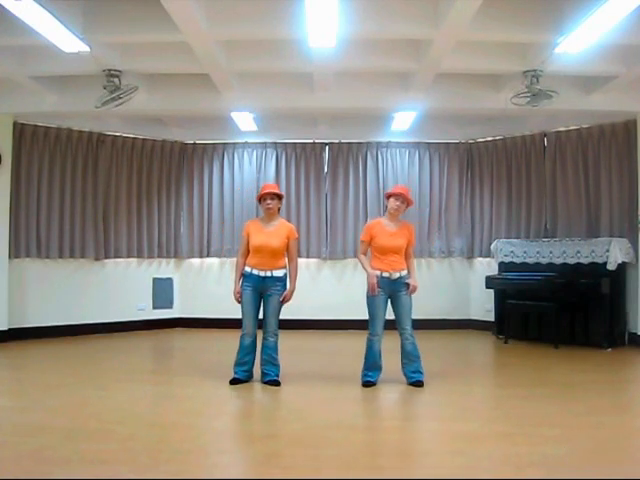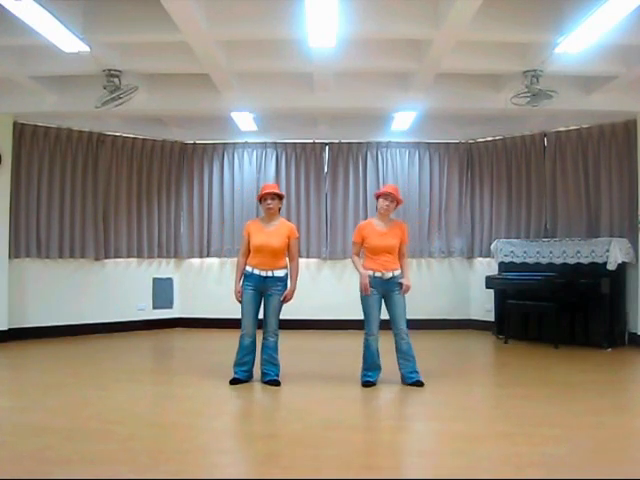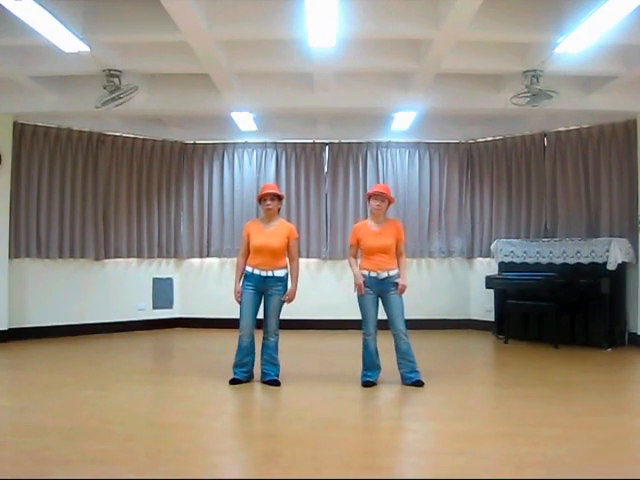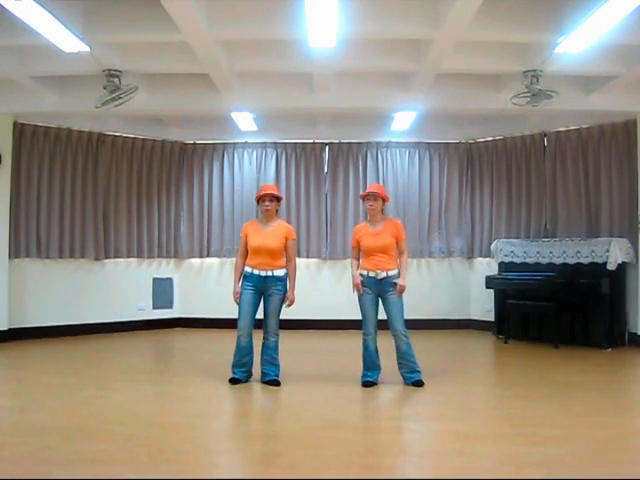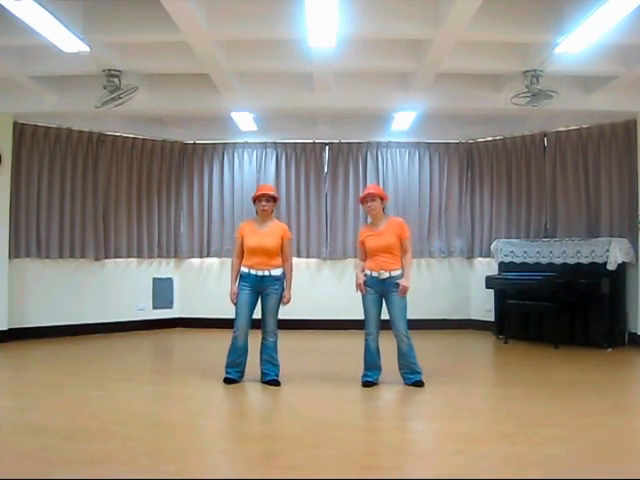
dt=0.2s
person 1, frame 1
left shoulder: (408, 228)
right shoulder: (372, 226)
left elbow: (409, 257)
right elbow: (361, 254)
left wrist: (413, 277)
right wrist: (370, 272)
left hip: (401, 281)
right hip: (379, 281)
left knee: (406, 330)
right knee: (376, 331)
left ankle: (413, 374)
right ankle: (370, 374)
person 1, frame 2
left shoulder: (400, 227)
right shoulder: (363, 227)
left elbow: (403, 256)
right elbow: (355, 255)
left wrist: (406, 277)
right wrist: (362, 273)
left hip: (394, 281)
right hip: (371, 281)
left knee: (401, 330)
right knee: (372, 331)
left ankle: (410, 374)
right ankle: (370, 374)
person 1, frame 3
left shoulder: (396, 226)
right shoulder: (358, 228)
left elbow: (401, 255)
right elbow: (352, 256)
left wrist: (403, 277)
right wrist: (356, 273)
left hip: (390, 281)
right hip: (367, 281)
left knee: (399, 329)
right knee: (369, 331)
left ankle: (410, 374)
right ankle: (370, 374)
person 1, frame 4
left shoulder: (395, 225)
right shoulder: (359, 230)
left elbow: (403, 254)
right elbow: (355, 258)
left wrist: (403, 277)
right wrist: (355, 273)
left hip: (390, 280)
right hip: (367, 282)
left knee: (399, 329)
right knee: (369, 331)
left ankle: (411, 374)
right ankle: (370, 375)
person 1, frame 5
left shoulder: (398, 223)
right shoulder: (364, 231)
left elbow: (407, 253)
left wrist: (406, 277)
right wrist: (359, 273)
left hip: (394, 281)
right hip: (371, 282)
left knee: (400, 330)
right knee: (371, 331)
left ankle: (411, 374)
right ankle: (371, 375)
person 2, frame 1
left shoulder: (288, 229)
right shoulder: (250, 226)
left elbow: (293, 260)
right elbow: (242, 256)
left wrist: (292, 286)
right wrist: (236, 283)
left hip: (276, 281)
right hip: (251, 278)
left knee: (271, 330)
right knee: (248, 329)
left ankle: (270, 374)
right ankle: (242, 372)
person 2, frame 2
left shoulder: (289, 228)
right shoulder: (251, 226)
left elbow: (294, 259)
right elbow: (243, 256)
left wrist: (292, 286)
right wrist: (237, 282)
left hip: (277, 281)
right hip: (252, 278)
left knee: (271, 330)
right knee: (247, 329)
left ankle: (270, 374)
right ankle: (242, 372)
person 2, frame 3
left shoulder: (288, 229)
right shoulder: (250, 226)
left elbow: (294, 260)
right elbow: (242, 256)
left wrist: (293, 286)
right wrist: (237, 282)
left hip: (277, 281)
right hip: (252, 279)
left knee: (271, 330)
right knee: (245, 329)
left ankle: (270, 374)
right ankle: (242, 372)
person 2, frame 4
left shoulder: (286, 229)
right shoulder: (248, 227)
left elbow: (291, 261)
right elbow: (241, 258)
left wrist: (291, 289)
right wrist: (236, 284)
left hip: (276, 281)
right hip: (251, 279)
left knee: (272, 330)
right knee: (243, 328)
left ankle: (270, 374)
right ankle: (240, 372)
person 2, frame 5
left shoulder: (282, 229)
right shoulder: (244, 227)
left elbow: (287, 261)
right elbow: (237, 258)
left wrist: (288, 288)
right wrist: (233, 284)
left hip: (273, 280)
right hip: (248, 279)
left knee: (270, 330)
right knee: (240, 329)
left ankle: (270, 374)
right ankle: (234, 372)
